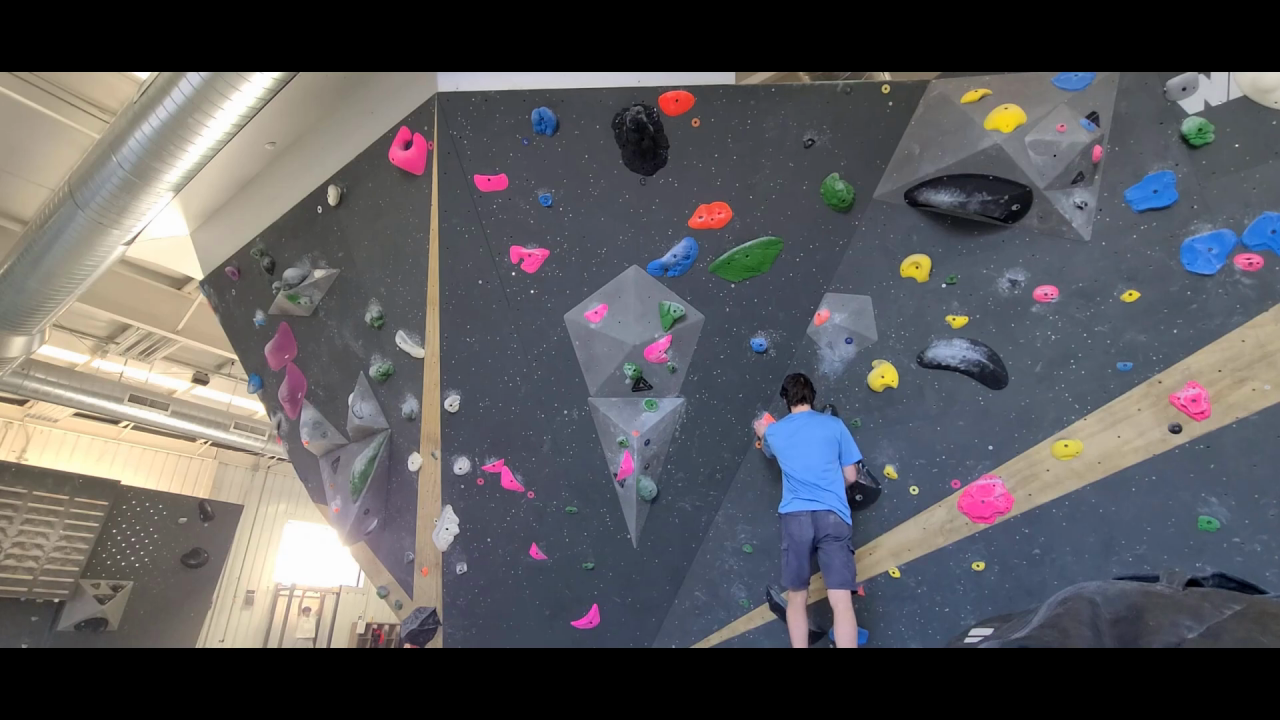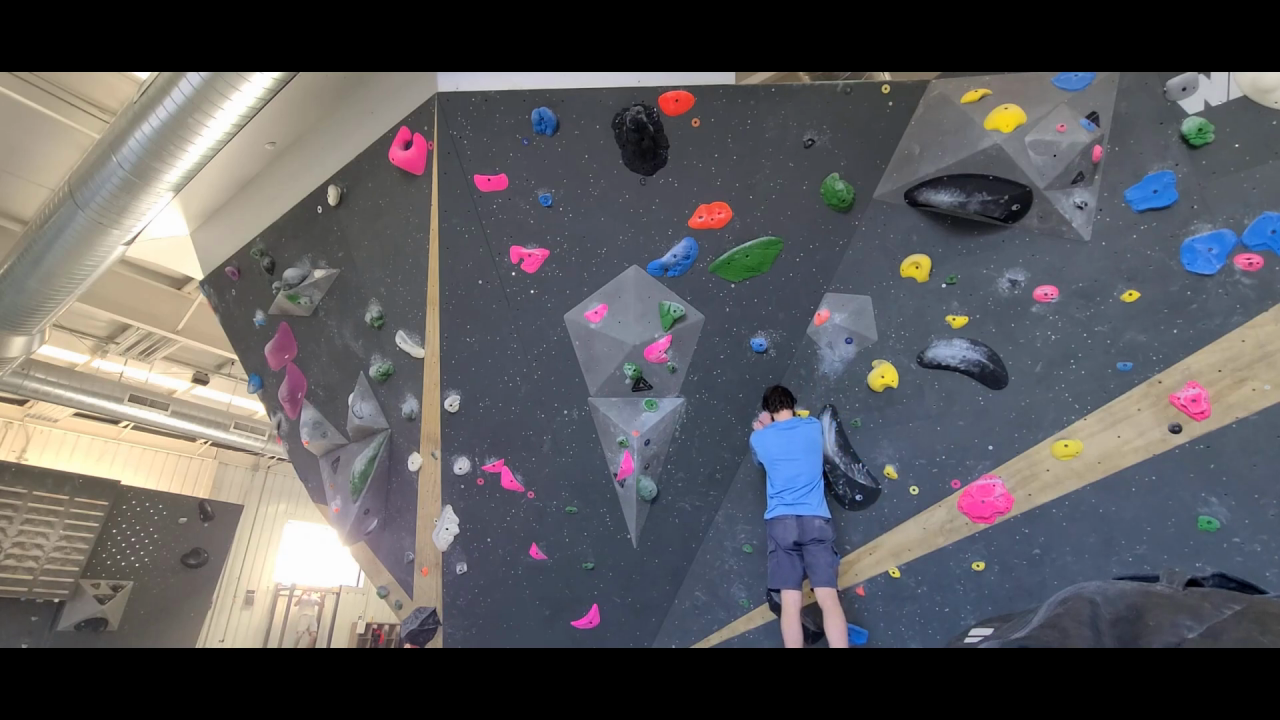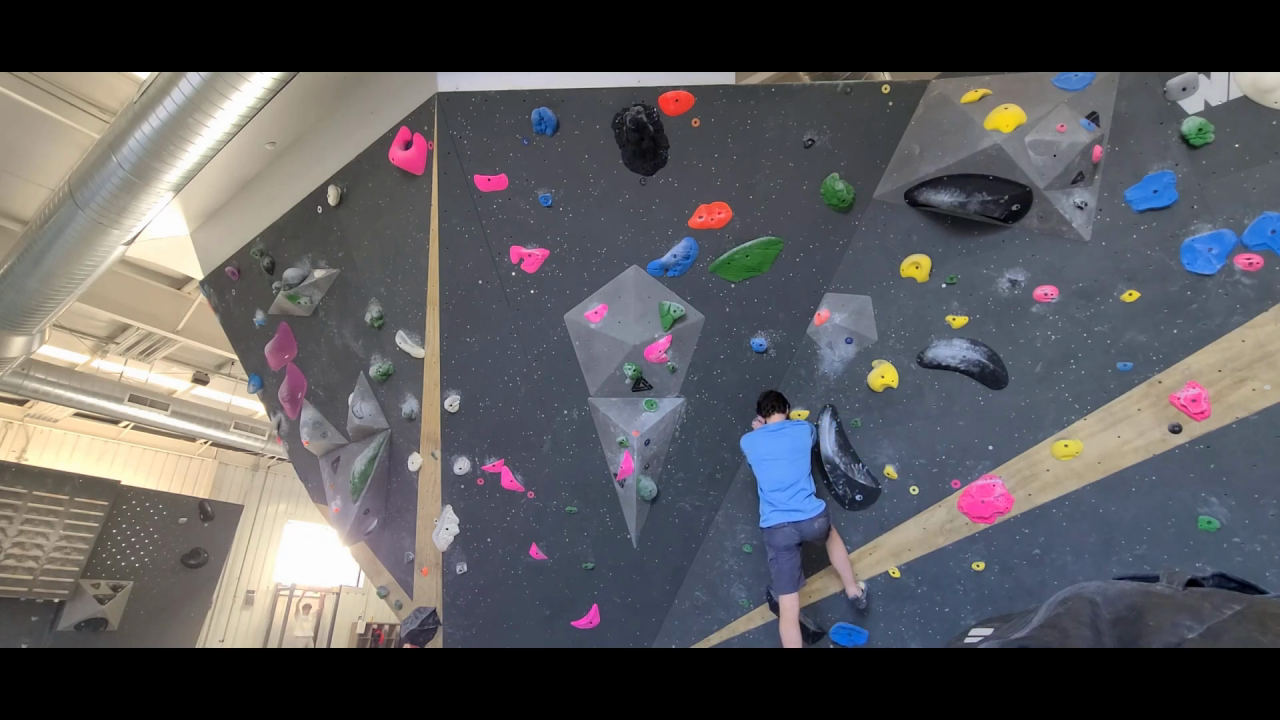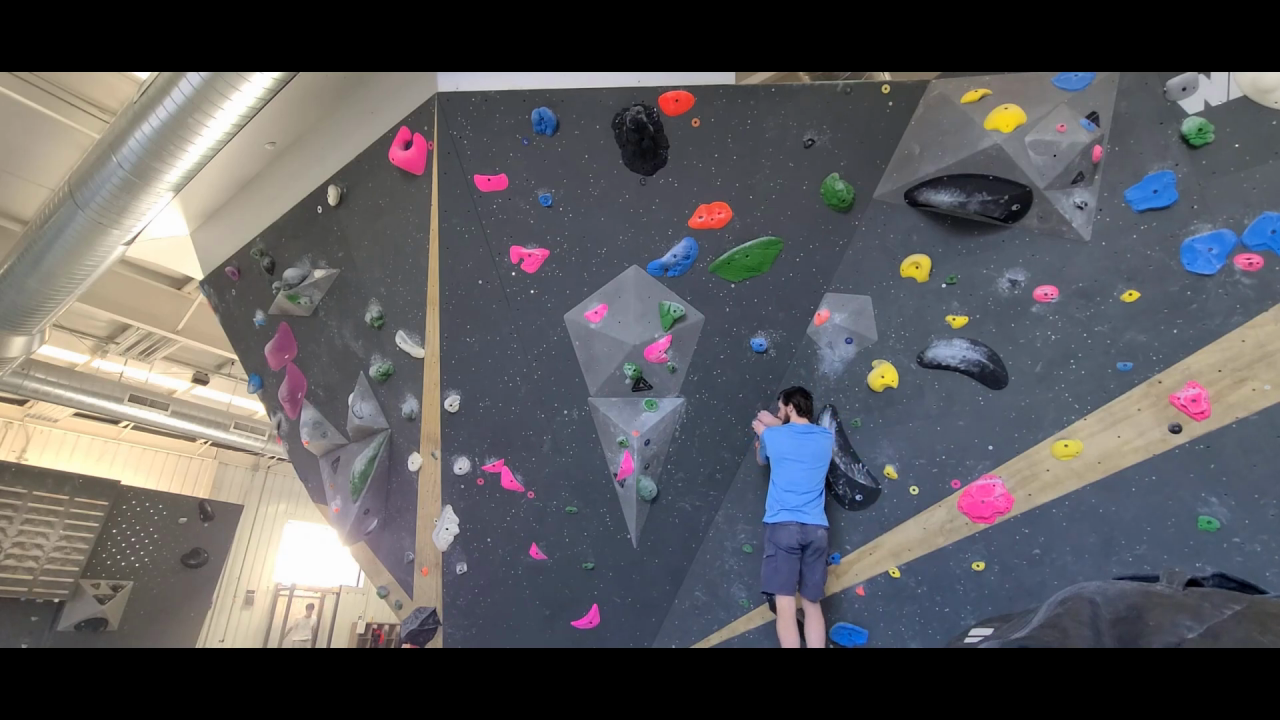
dt=1s
person 1, frame 1
left shoulder: (774, 431)
right shoulder: (835, 425)
right elbow: (851, 476)
left hip: (795, 518)
right hip: (833, 517)
left knee: (796, 599)
right knee: (841, 601)
person 1, frame 2
left shoulder: (759, 438)
right shoulder: (814, 427)
left hip: (781, 522)
right hip: (816, 520)
left knee: (790, 602)
right knee: (828, 598)
person 1, frame 3
left shoulder: (748, 441)
right shoulder: (804, 430)
left hip: (777, 527)
right hip: (812, 518)
left knee: (788, 605)
right knee: (830, 533)
right ankle: (854, 590)
person 1, frame 4
left shoulder: (772, 435)
right shoulder: (827, 437)
right wrist: (775, 423)
left hip: (782, 527)
right hip: (816, 530)
left knee: (784, 607)
right knee: (811, 606)
